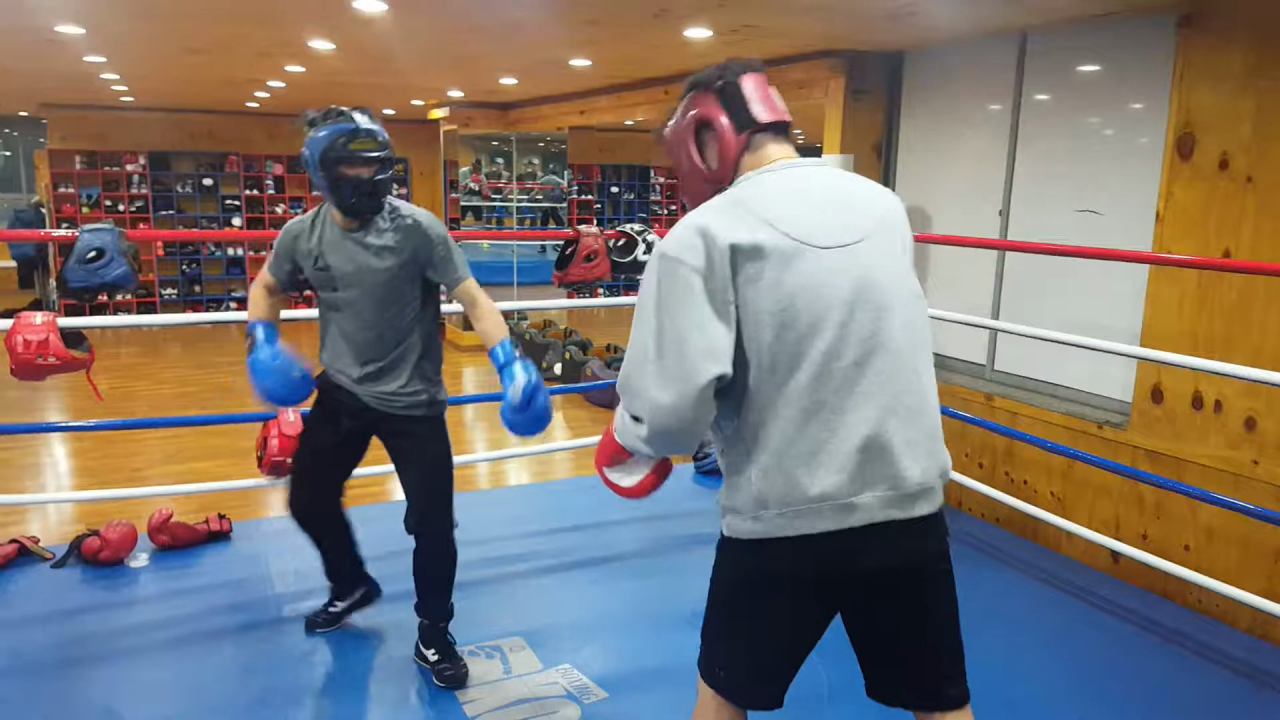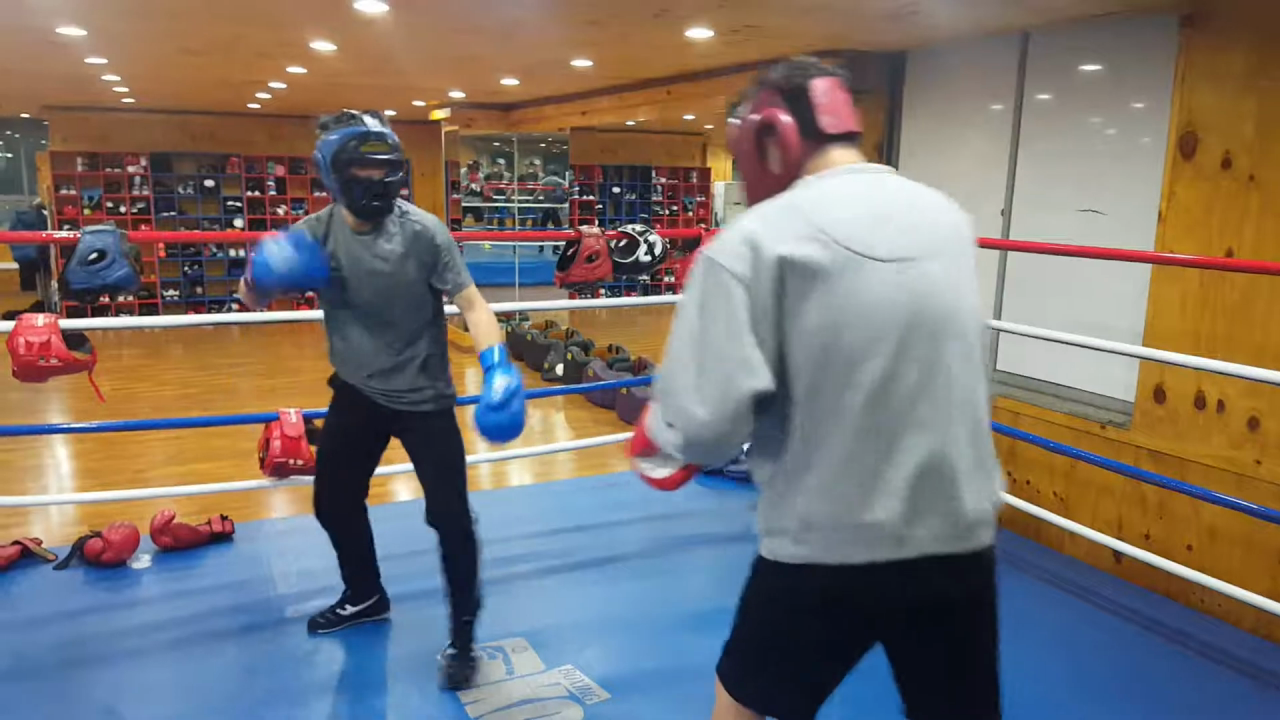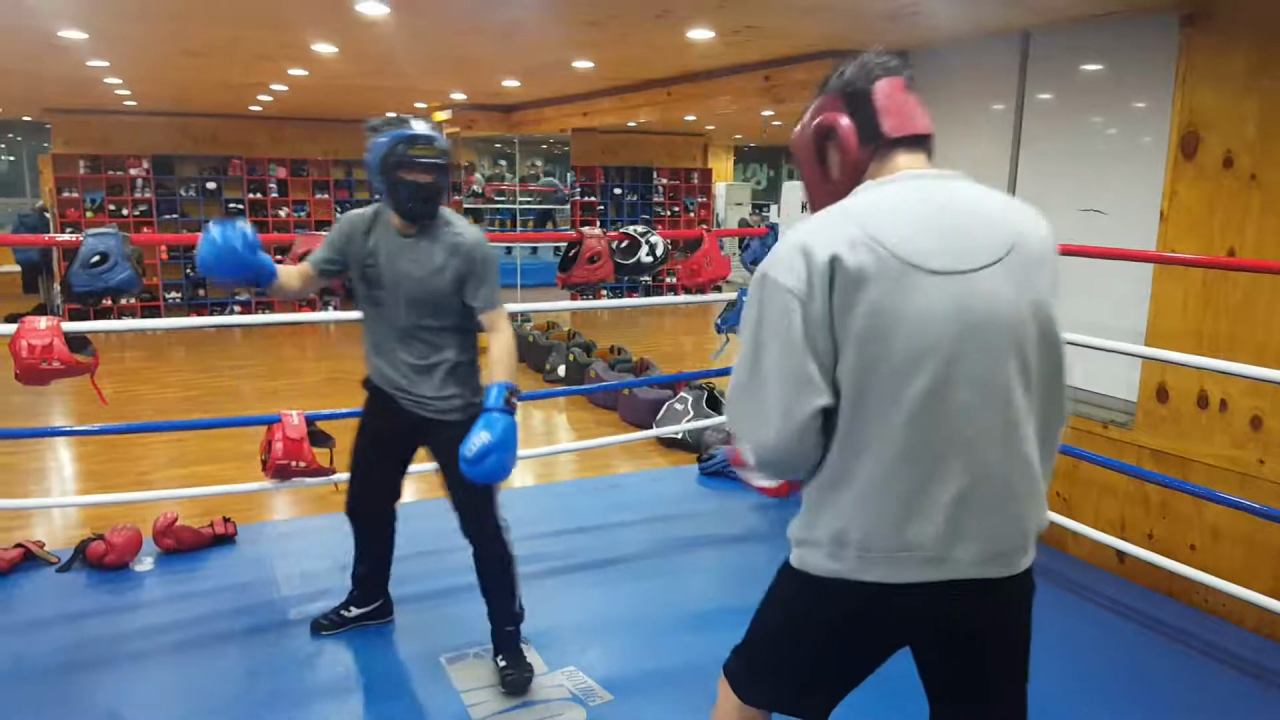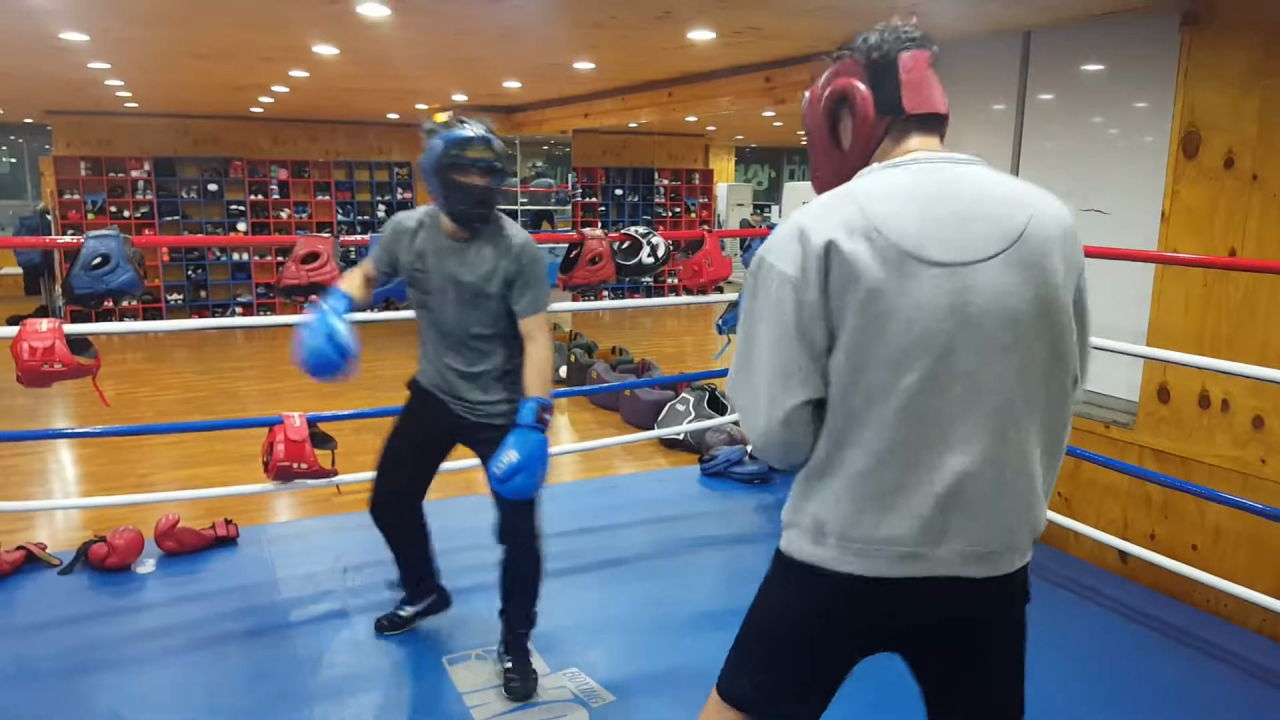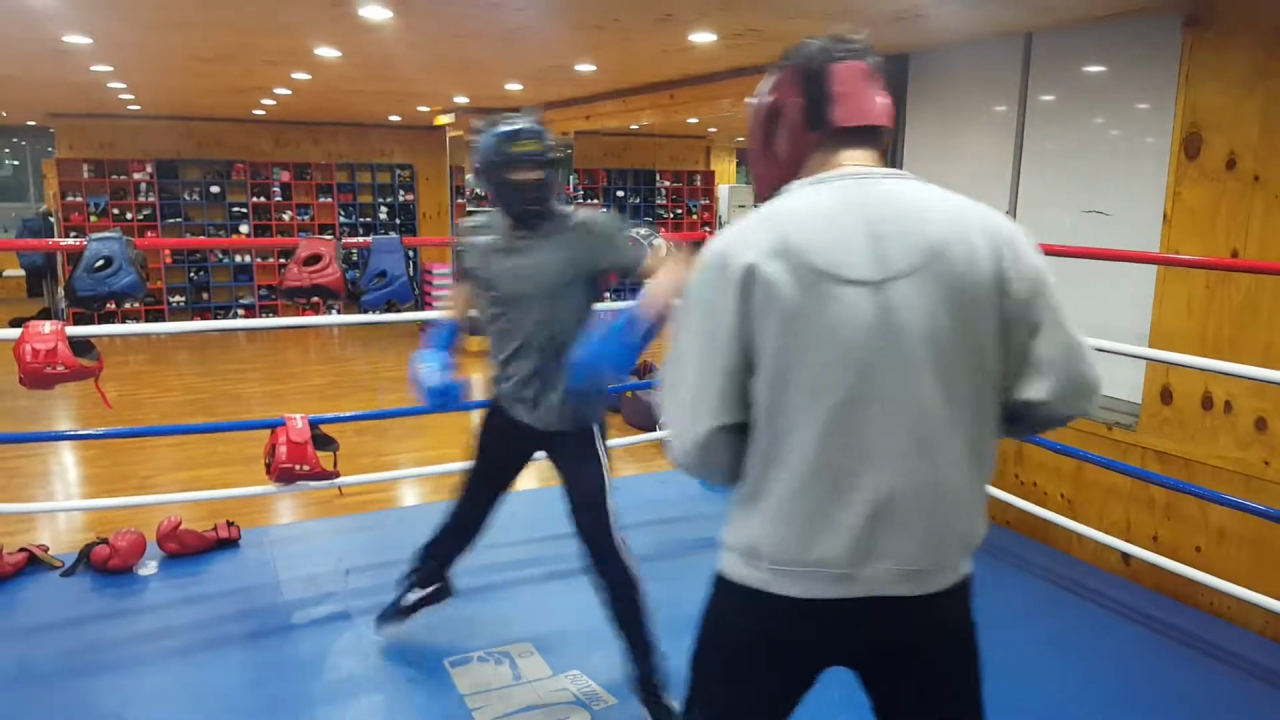
dt=0.2s
person 1, frame 1
left shoulder: (707, 233)
right shoulder: (882, 204)
left elbow: (673, 405)
left wrist: (628, 436)
left hip: (782, 522)
right hip: (909, 509)
person 1, frame 2
left shoulder: (758, 241)
right shoulder: (948, 219)
left elbow: (710, 420)
left wrist: (662, 428)
left hip: (823, 548)
right hip: (959, 536)
person 1, frame 3
left shoulder: (813, 248)
right shoulder: (1029, 231)
left elbow: (781, 442)
left wrist: (754, 447)
left hip: (854, 563)
right hip: (997, 561)
person 1, frame 4
left shoulder: (814, 232)
right shoulder: (1050, 222)
left elbow: (779, 431)
right elbow: (1064, 379)
left hip: (839, 557)
right hip: (987, 561)
person 1, frame 5
left shoulder: (742, 250)
right shoulder: (986, 235)
left elbow: (701, 446)
right elbow: (1058, 393)
left hip: (774, 580)
right hip: (925, 580)
person 2, frame 1
left shoulder: (417, 228)
right shoulder: (302, 234)
left elbow: (471, 297)
right elbow: (266, 287)
left wrist: (510, 362)
right wrist: (264, 342)
left hip: (413, 402)
right hip: (341, 393)
left knee: (433, 525)
right knee: (309, 500)
left ankle: (433, 636)
right ankle: (352, 586)
person 2, frame 2
left shoulder: (423, 232)
right shoulder: (313, 233)
left elbow: (470, 302)
right elbow: (251, 292)
left wrist: (497, 368)
right wrist: (269, 272)
left hip: (424, 399)
right hip: (356, 393)
left knee: (451, 517)
right knee: (334, 503)
left ankle: (460, 634)
right ankle: (365, 595)
person 2, frame 3
left shoulder: (466, 244)
right shoulder: (357, 230)
left elbow: (497, 328)
right elbow: (301, 282)
left wrist: (498, 408)
right wrist: (256, 267)
left hip: (453, 407)
right hip: (389, 397)
left knee: (481, 527)
right knee: (367, 507)
left ankle: (507, 640)
right ankle: (370, 598)
person 2, frame 4
left shoulder: (517, 249)
right shoulder: (406, 231)
left elbow: (536, 338)
right elbow: (364, 276)
left wrist: (531, 423)
right wrist: (330, 311)
left hip: (498, 410)
right hip: (434, 396)
left knee: (519, 533)
right knee: (390, 501)
left ankle: (516, 643)
right ankle: (423, 592)
person 2, frame 5
left shoulder: (586, 232)
right shoulder: (478, 237)
left elbow: (670, 270)
left wrist: (637, 322)
right wrist: (438, 345)
left hip: (571, 415)
right hip: (510, 407)
left knee: (600, 541)
right knee: (472, 507)
left ankle: (644, 667)
right ankle: (429, 580)
